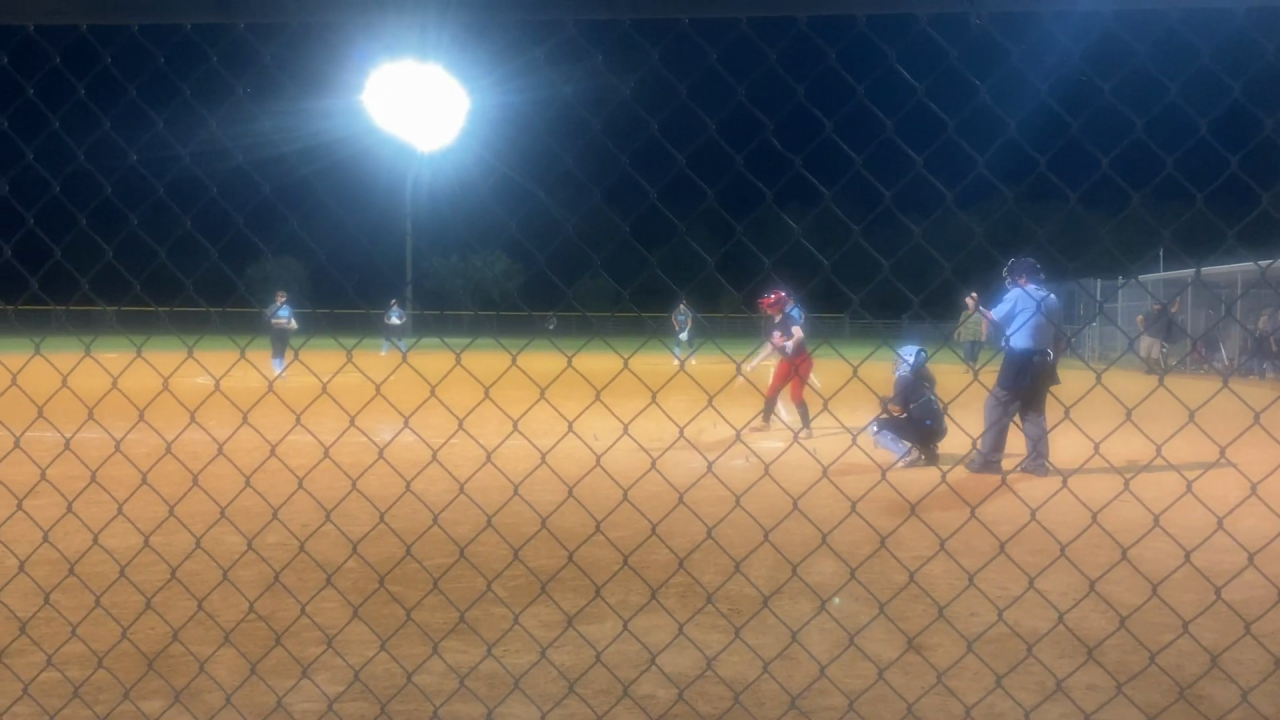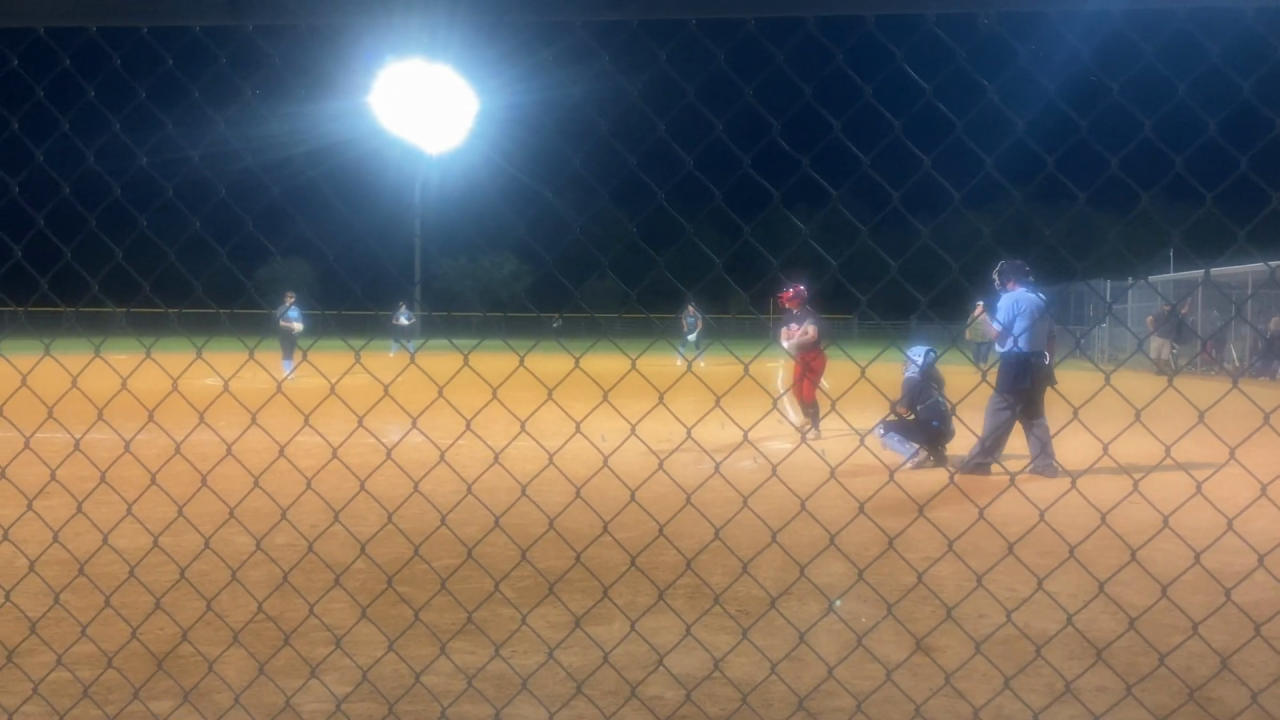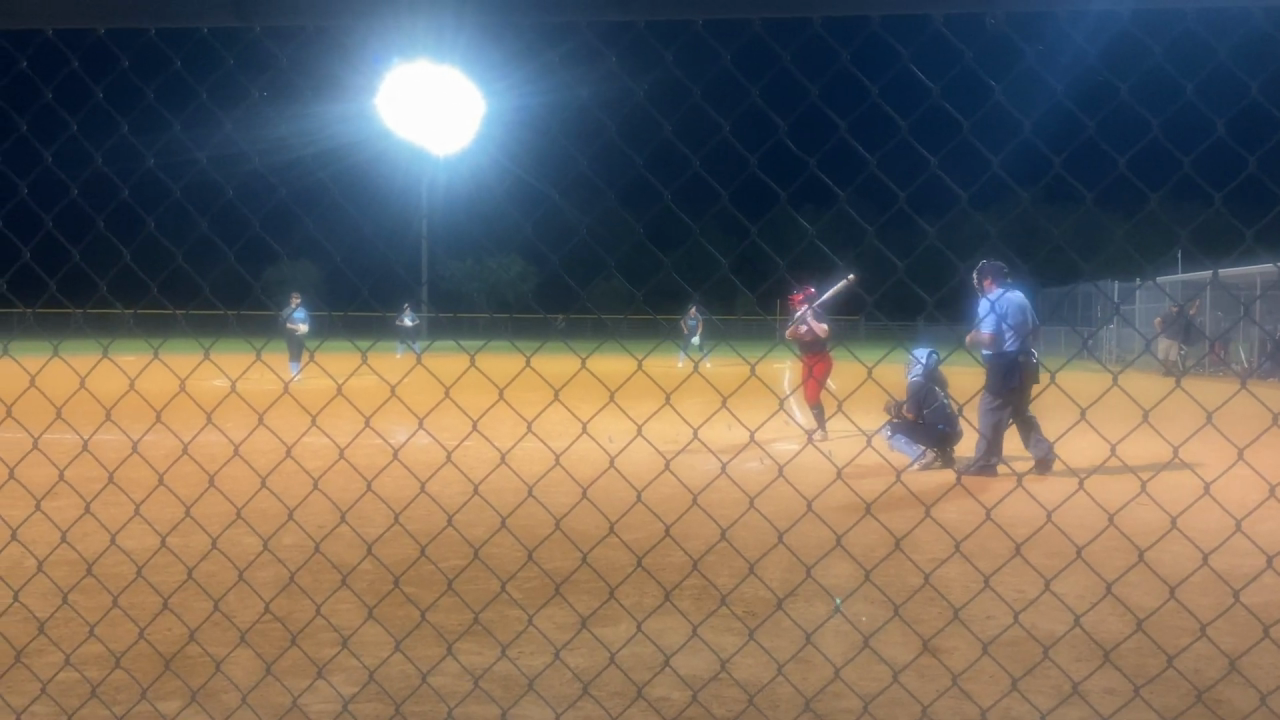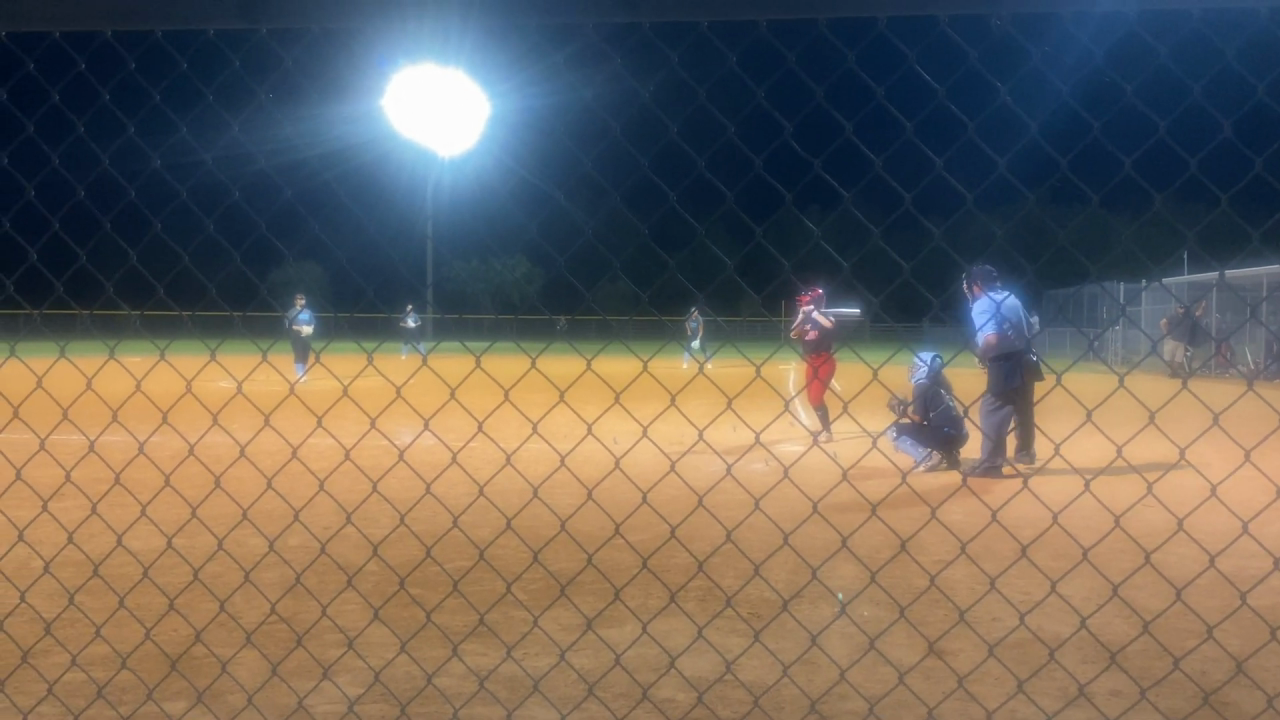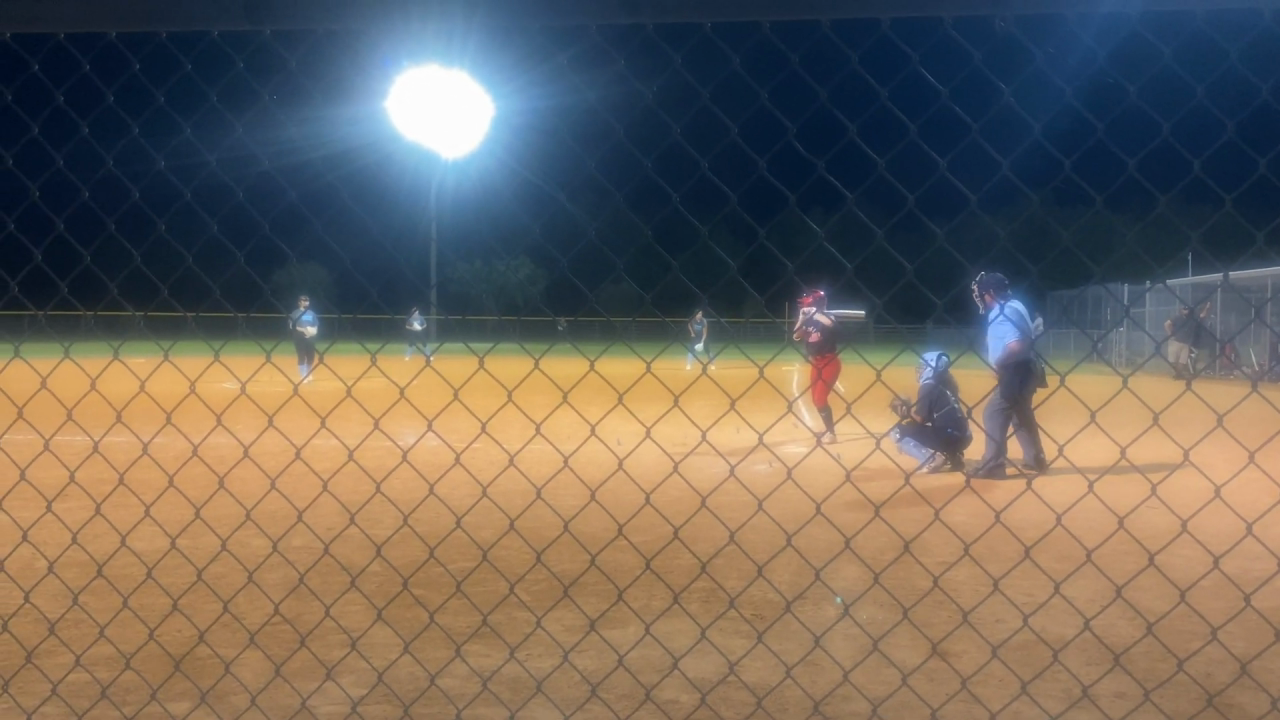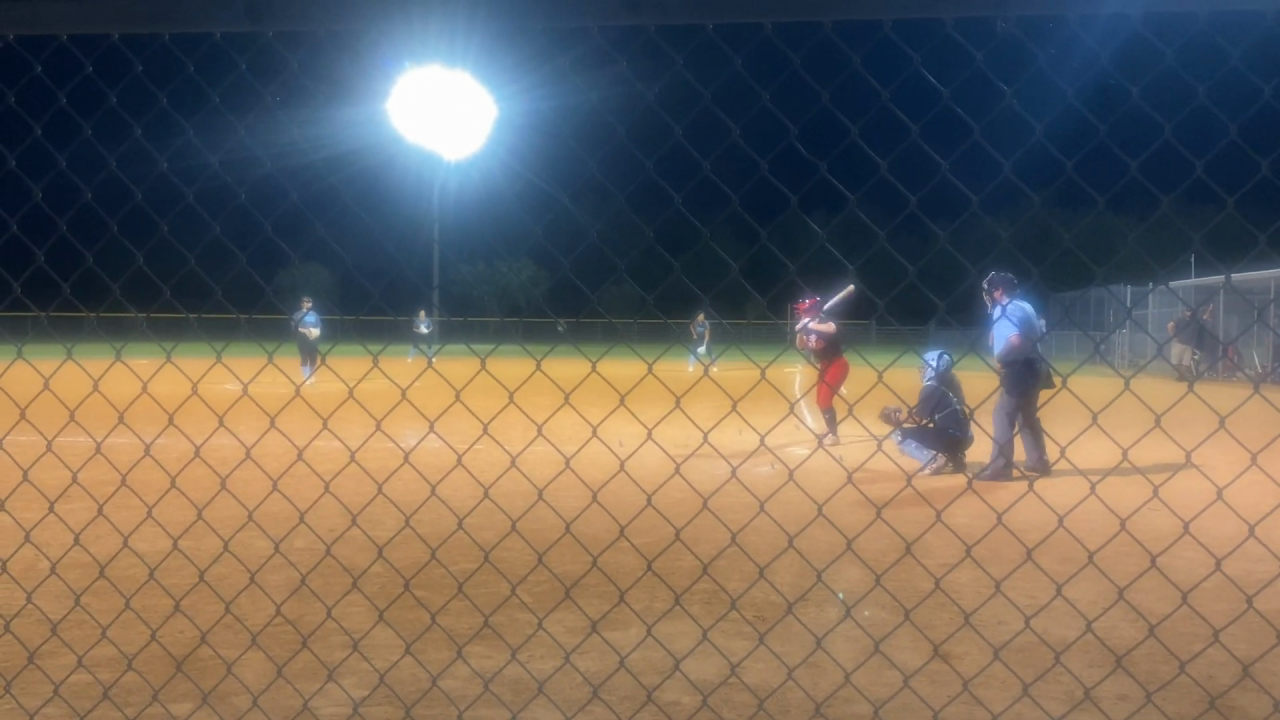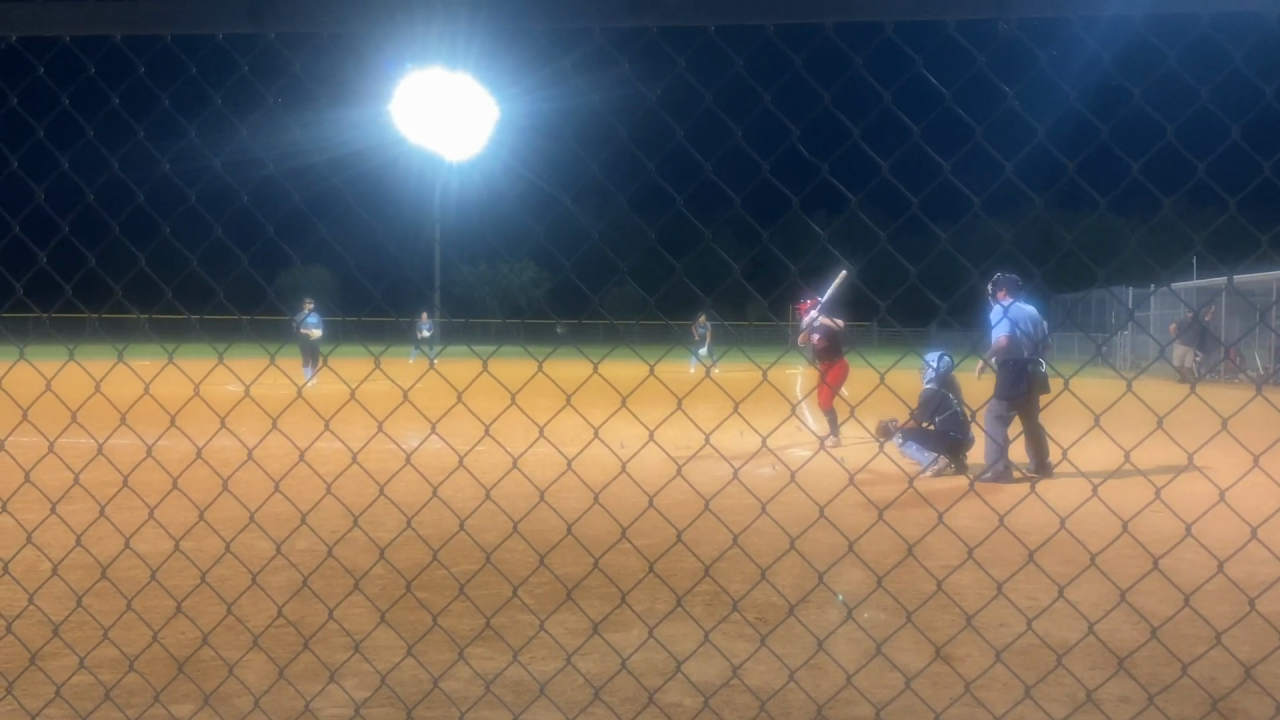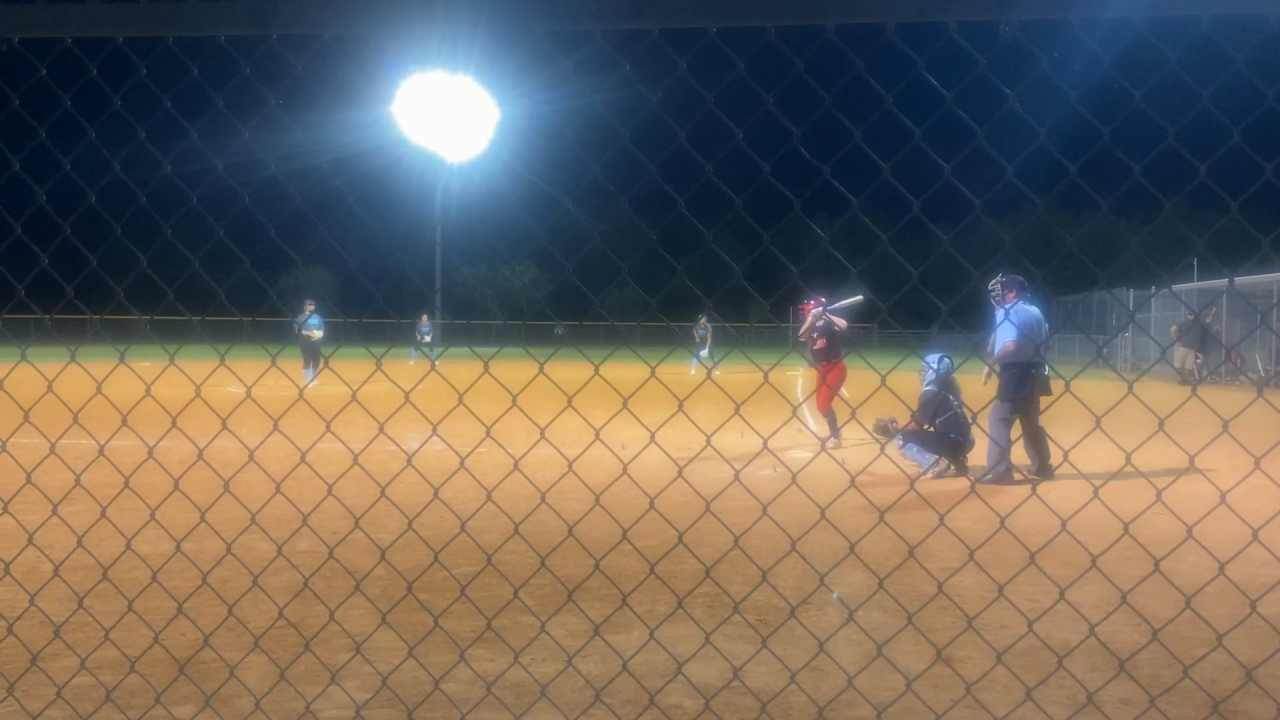
dt=0.3s
person 1, frame 1
left shoulder: (1018, 295)
right shoulder: (1052, 299)
left elbow: (992, 318)
right elbow: (1060, 338)
left wrist: (975, 306)
right wrist: (1052, 363)
left hip: (1019, 362)
right hip: (1043, 362)
left knee: (997, 407)
right knee: (1035, 413)
left ankle: (988, 459)
right ankle: (1037, 461)
person 1, frame 2
left shoulder: (1010, 299)
right shoulder: (1041, 299)
left elbow: (996, 334)
right elbow: (1050, 336)
left wrist: (985, 317)
right wrist: (1045, 360)
left hip: (1015, 365)
right hip: (1038, 364)
left knee: (998, 413)
right knee: (1034, 415)
left ankle: (980, 461)
right ankle: (1045, 463)
person 1, frame 3
left shoulder: (991, 301)
right shoulder: (1021, 297)
left elbow: (988, 339)
right elbow: (1035, 331)
left wrist: (972, 338)
left hip: (1003, 365)
right hip: (1025, 361)
left knee: (991, 412)
right knee: (1021, 411)
left ankle: (984, 463)
right ankle: (1044, 455)
person 1, frame 4
left shoulder: (982, 305)
right shoulder: (1011, 298)
left elbow: (992, 340)
right elbow: (1029, 328)
left wrist: (980, 354)
left hip: (1005, 366)
right hip: (1025, 362)
left knee: (992, 413)
right knee: (1023, 409)
left ankle: (991, 464)
right ankle: (1025, 452)
person 1, frame 5
left shoulder: (999, 313)
right shoulder: (1016, 306)
left elbow: (1015, 346)
left wrist: (998, 364)
left hip: (1015, 372)
right hip: (1027, 370)
left knee: (994, 415)
right knee: (1022, 415)
left ankle: (993, 465)
right ankle: (1035, 460)
person 1, frame 6
left shoulder: (1004, 309)
right shoulder: (1027, 307)
left elbow: (1014, 340)
right elbow: (1037, 338)
left wrist: (999, 358)
left hip: (1019, 371)
right hip: (1033, 369)
left knee: (1004, 416)
right knee: (1028, 416)
left ankle: (1000, 466)
right ankle: (1039, 462)
person 1, frame 7
left shoulder: (1001, 309)
right shoulder: (1033, 311)
left elbow: (1003, 341)
right elbow: (1045, 344)
left wrist: (985, 359)
left hip: (1013, 372)
right hip: (1034, 372)
left knee: (995, 418)
right knee: (1031, 420)
left ankle: (998, 469)
right ankle: (1041, 465)
person 1, frame 8
left shoulder: (1009, 311)
right shoulder: (1035, 312)
left elbow: (1010, 346)
right elbow: (1044, 345)
left wrist: (990, 364)
left hip: (1016, 374)
right hip: (1033, 374)
left knee: (999, 419)
right knee: (1031, 421)
left ankle: (1000, 471)
right ankle: (1042, 466)
